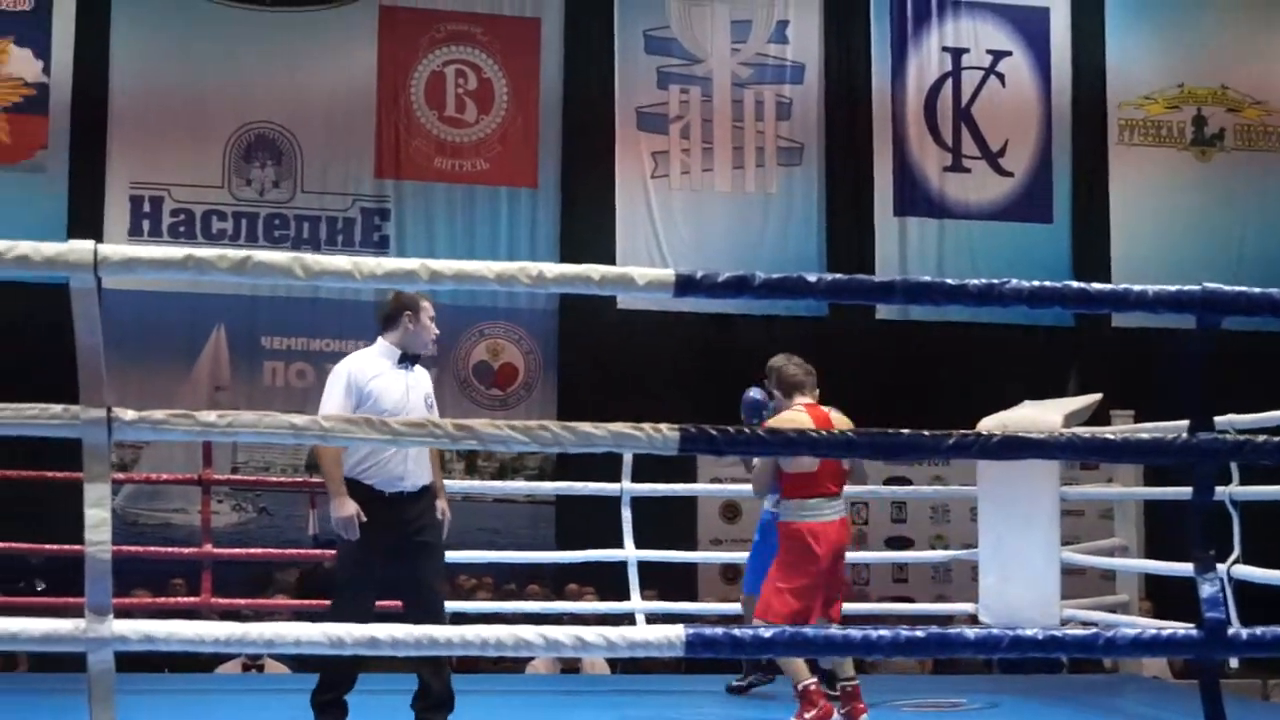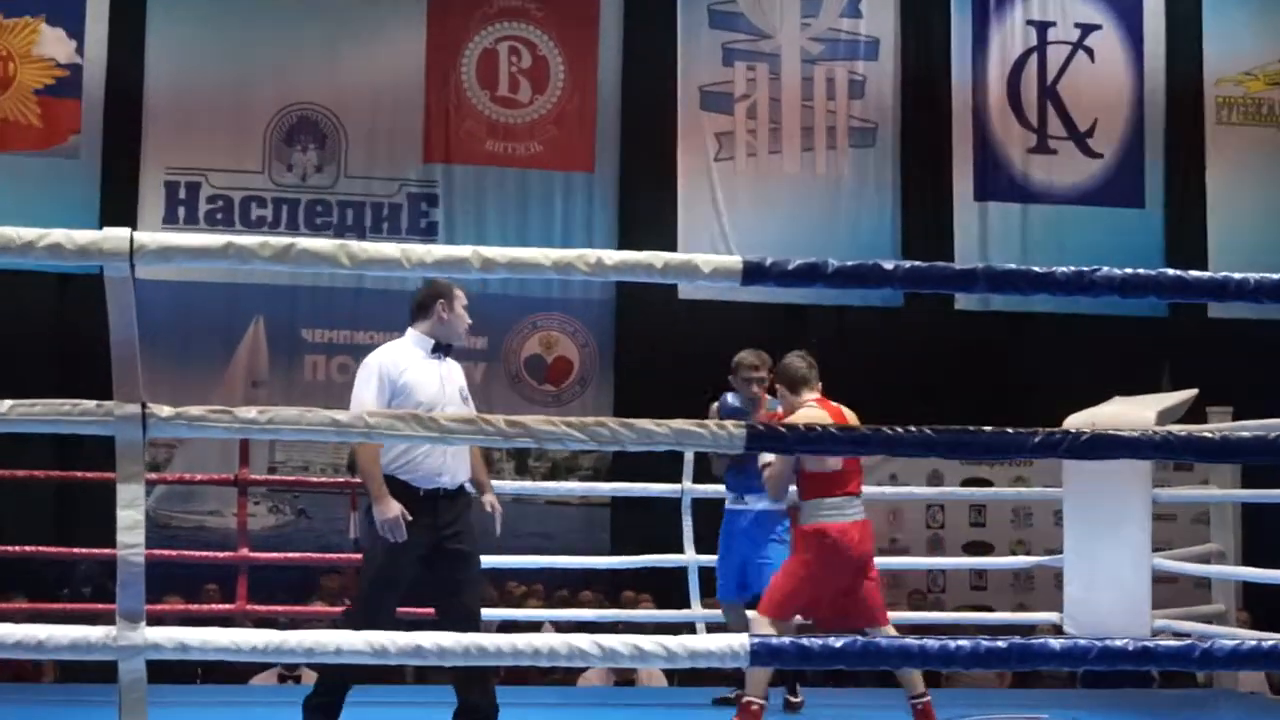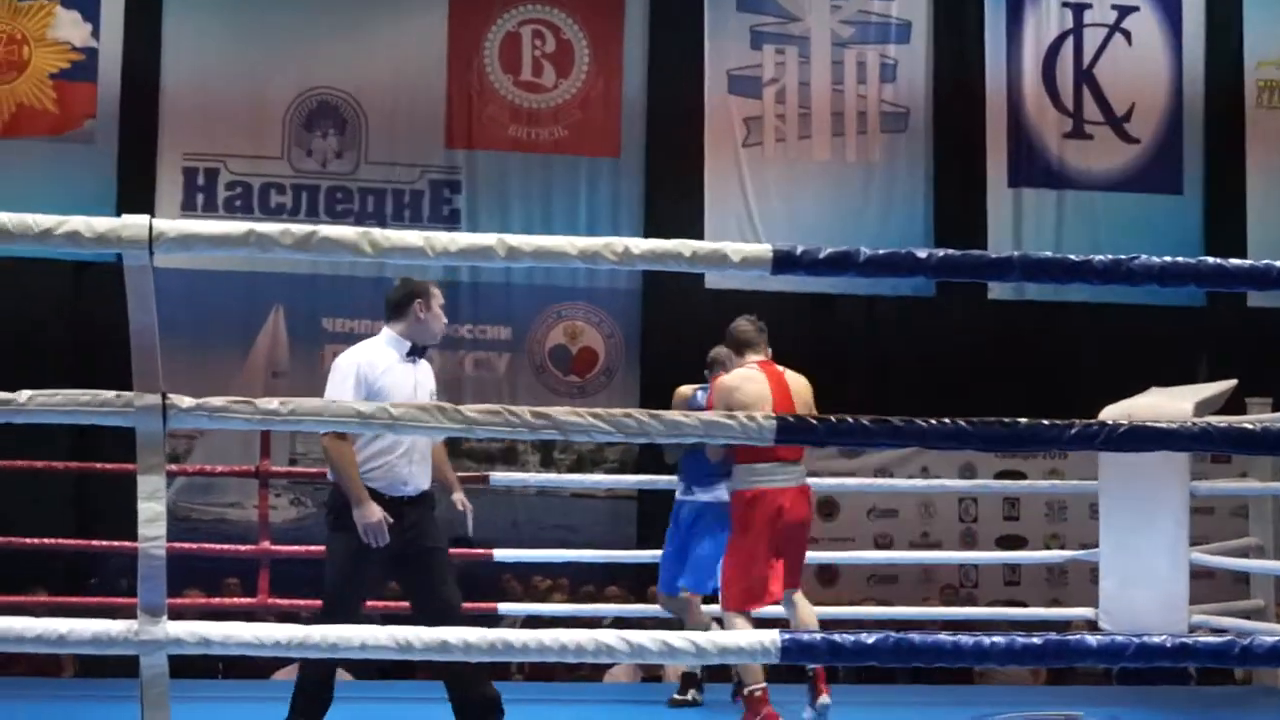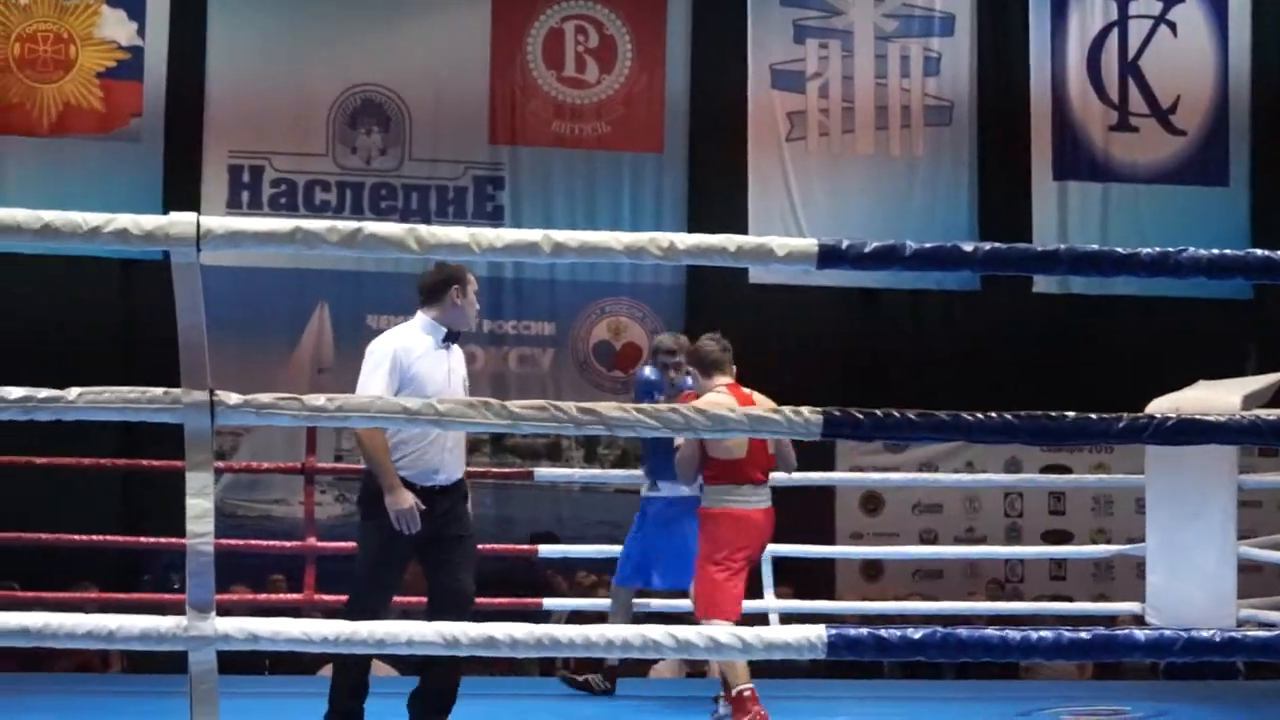
dt=0.3s
person 1, frame 1
left shoulder: (422, 377)
right shoulder: (356, 368)
left wrist: (440, 495)
right wrist: (338, 497)
left hip: (417, 505)
right hip: (368, 504)
left knee: (429, 609)
right knee: (352, 609)
person 1, frame 2
left shoulder: (455, 370)
right shoulder: (387, 360)
left wrist: (485, 489)
right wrist: (381, 499)
left hip: (453, 506)
right hip: (402, 505)
left knee: (464, 614)
right knee: (372, 612)
person 1, frame 3
left shoulder: (424, 369)
right shoulder: (358, 362)
right elbow: (334, 437)
left wrist: (453, 488)
right wrist: (359, 504)
left hip: (416, 509)
right hip: (366, 511)
left knee: (443, 611)
right knee: (338, 617)
person 1, frame 4
left shoulder: (456, 354)
right shoulder: (394, 346)
right elbow: (368, 423)
left wrist: (462, 488)
right wrist: (392, 490)
left hip: (447, 497)
right hip: (398, 497)
left knee: (456, 601)
right knee: (368, 609)
person 2, frame 1
left shoulder: (776, 427)
right shoulder: (841, 422)
left elbow: (761, 489)
right elbow: (853, 474)
left wrist: (764, 462)
left hip: (802, 534)
right hip: (836, 527)
left knee: (771, 623)
right knee: (825, 616)
person 2, frame 2
left shoulder: (795, 423)
right shoulder: (848, 416)
left elbow: (775, 490)
left wrist: (767, 457)
left hip: (822, 537)
right hip: (858, 532)
left knee: (765, 621)
right knee: (878, 628)
person 2, frame 3
left shoulder: (726, 385)
right shoulder: (800, 382)
left elbow: (715, 453)
left hip: (756, 500)
right hip: (797, 497)
left knee: (737, 607)
right knee: (789, 591)
right ankle: (818, 684)
person 2, frame 4
left shoulder: (701, 409)
right shoulder: (765, 405)
left elbow: (685, 472)
right elbow: (789, 464)
left wrist: (684, 439)
left hip: (724, 518)
right hip: (760, 516)
left knee: (714, 619)
right knee: (725, 607)
person 3, frame 1
right shoulder: (768, 421)
right elbow: (751, 465)
right wrist: (755, 428)
right hip: (774, 515)
right knee: (752, 597)
right ankle: (760, 664)
person 3, frame 2
left shoulder: (781, 413)
right shoulder: (720, 410)
right elbow: (719, 468)
left hip: (770, 517)
right hip: (736, 515)
right knee: (731, 605)
left ankle: (788, 674)
right ankle: (750, 682)
person 3, frame 3
right shoulder: (685, 397)
right elbow: (670, 455)
left hip: (717, 507)
right hip: (685, 504)
left knee: (690, 597)
right knee: (666, 593)
left ankle: (692, 680)
person 3, frame 4
left shoulder: (697, 395)
right shoulder: (644, 387)
right wrist: (655, 408)
left hip: (684, 503)
right hip: (652, 501)
right knee: (620, 589)
right ankle: (607, 674)
